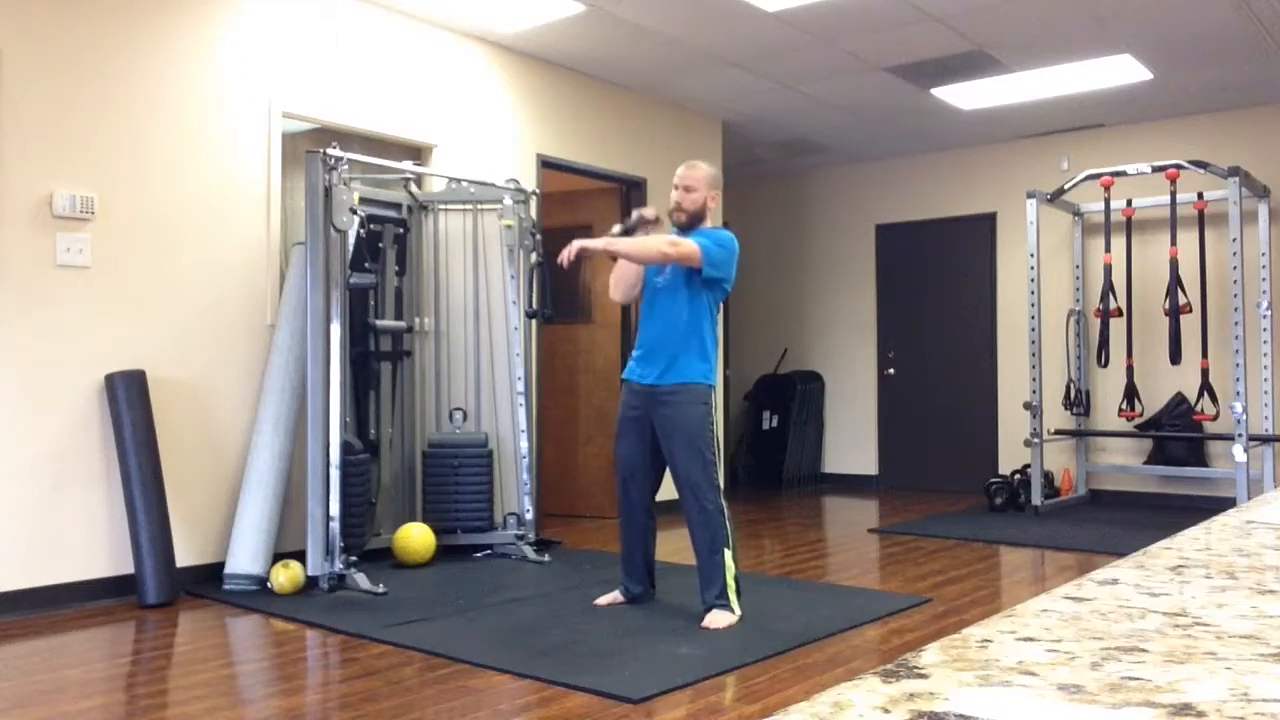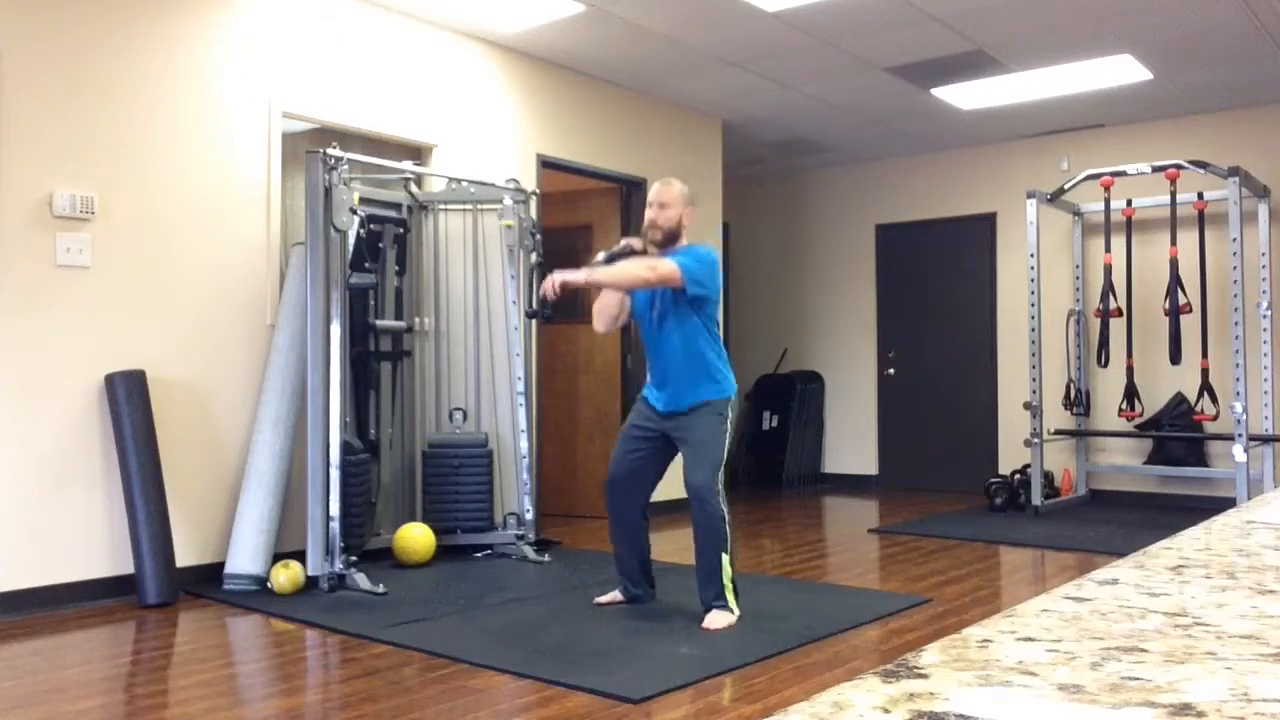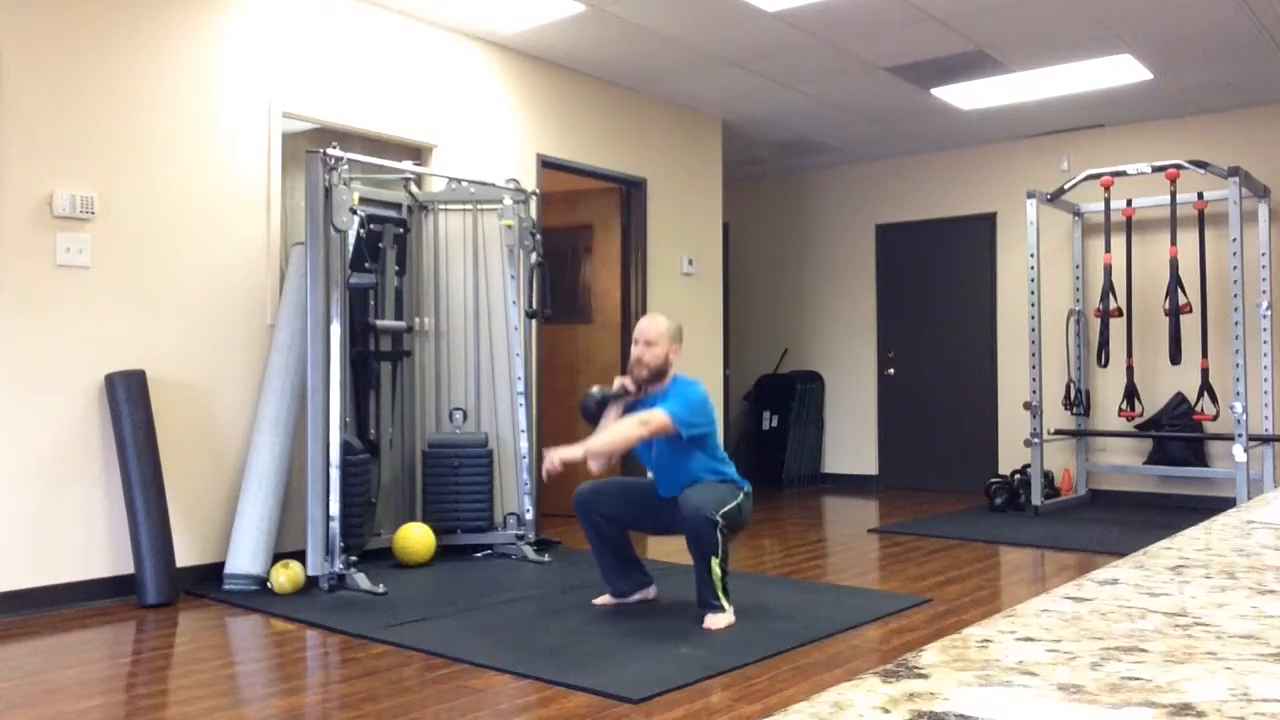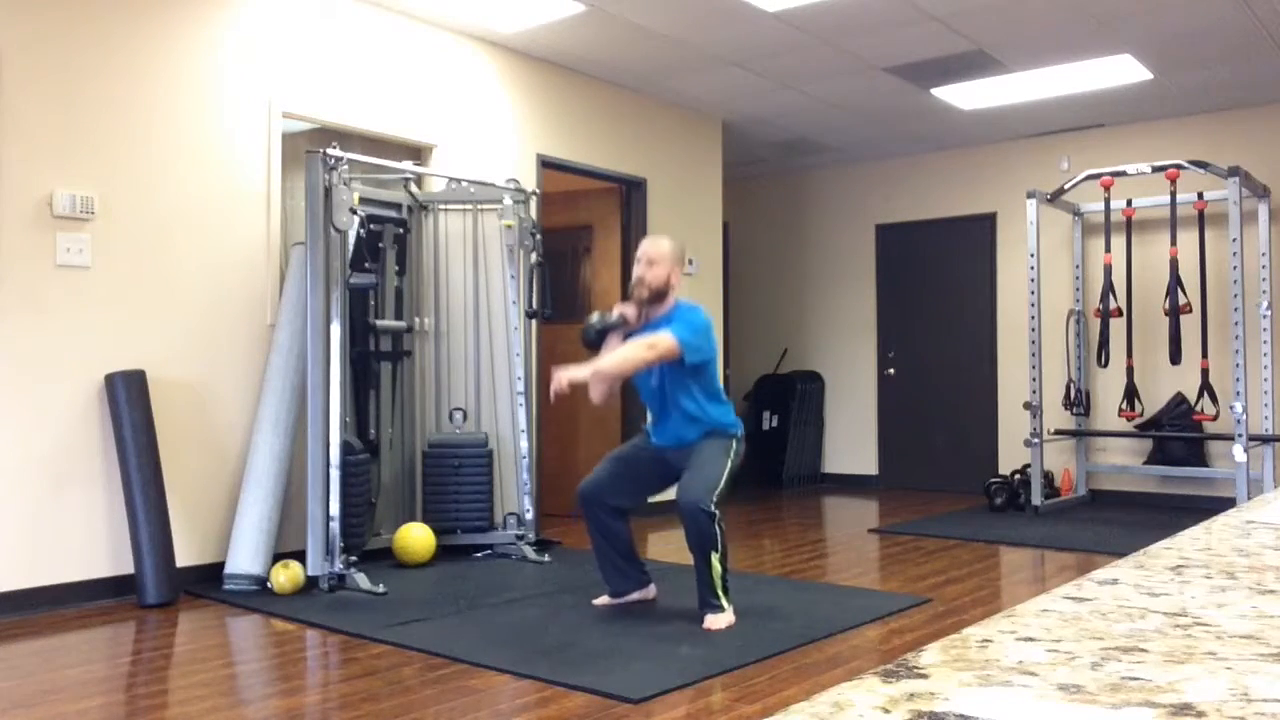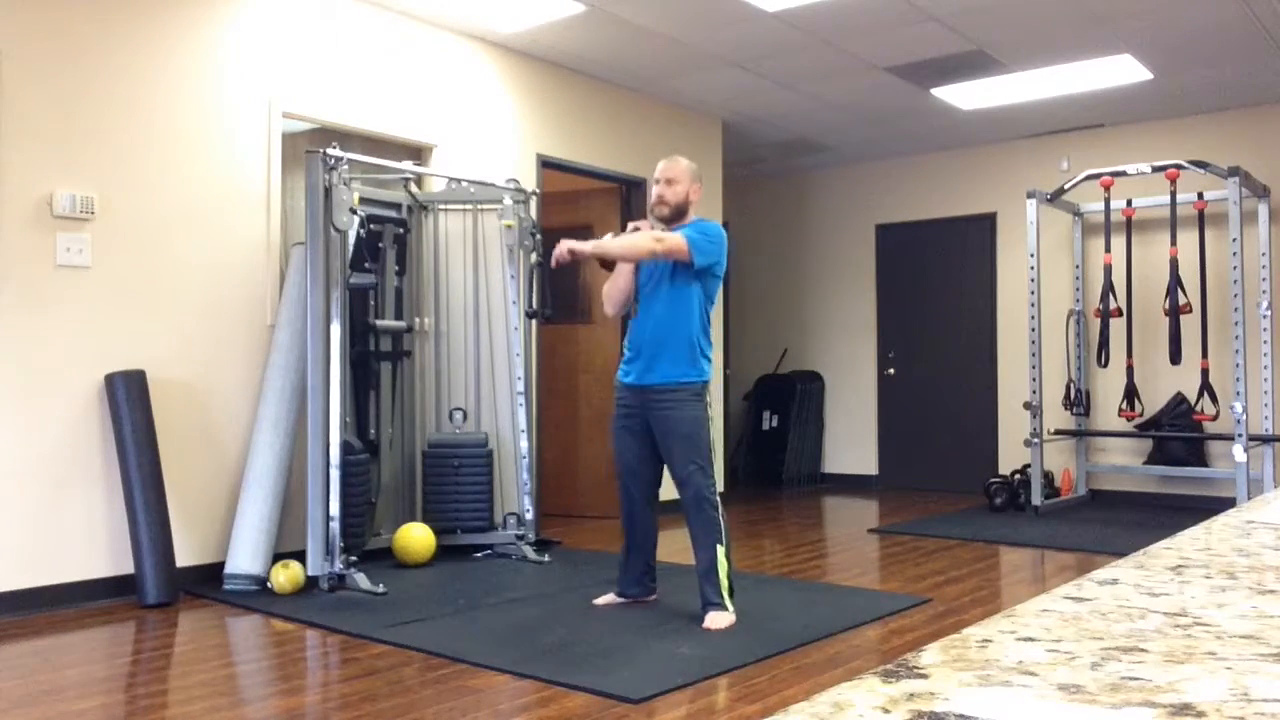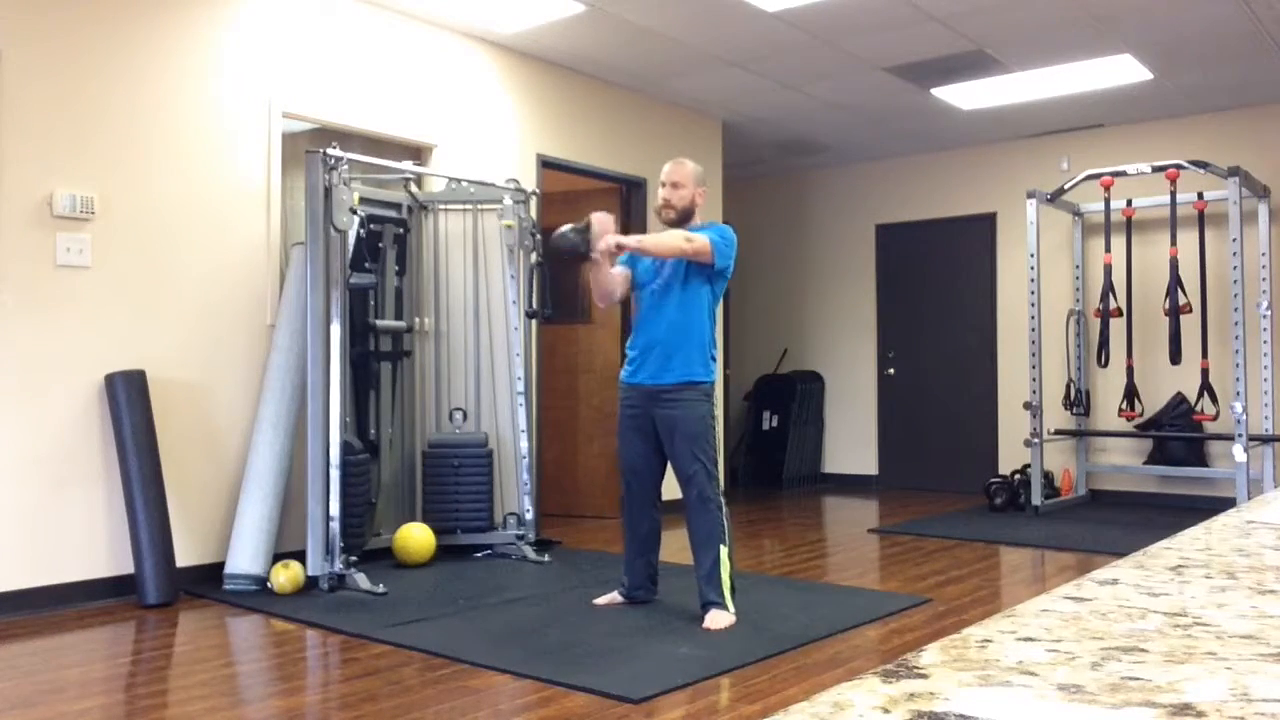
dt=0.5s
person 1, frame 1
left shoulder: (721, 244)
right shoulder: (658, 246)
left elbow: (670, 250)
right elbow: (621, 293)
left wrist: (598, 244)
right wrist: (637, 235)
left hip: (686, 388)
right hip: (638, 384)
left knee: (701, 494)
right knee: (632, 491)
left ankle: (723, 599)
right ankle: (636, 585)
person 1, frame 2
left shoulder: (700, 260)
right shoulder: (640, 262)
left elbow: (650, 274)
right elbow: (603, 323)
left wrist: (580, 276)
right wrist: (619, 263)
left hip: (706, 402)
right hip: (656, 401)
left knee: (703, 490)
right knee: (620, 484)
left ankle: (721, 600)
right ankle: (636, 585)
person 1, frame 3
left shoulder: (690, 396)
right shoulder: (633, 397)
left elbow: (643, 427)
right elbow: (598, 463)
left wrist: (576, 451)
right wrist: (615, 406)
left hip: (720, 490)
left knee: (696, 508)
right knee: (589, 499)
left ankle: (717, 603)
right ankle: (632, 583)
person 1, frame 4
left shoulder: (692, 320)
right shoulder: (632, 326)
left elbow: (650, 350)
right elbow: (600, 394)
left wrist: (579, 371)
right wrist: (617, 333)
left hip: (711, 436)
right hip: (660, 439)
left knee: (695, 502)
right knee: (594, 493)
left ankle: (717, 604)
right ankle: (630, 583)
person 1, frame 5
left shoulder: (708, 235)
right shoulder: (645, 239)
left elbow: (658, 246)
right elbow: (613, 306)
left wrist: (587, 247)
right wrist: (628, 244)
left hip: (681, 387)
right hip: (632, 384)
left knee: (696, 492)
right knee: (633, 491)
left ankle: (718, 599)
right ankle: (636, 584)
person 1, frame 6
left shoulder: (718, 237)
right shoulder: (642, 246)
left elbow: (685, 246)
right elbow: (607, 295)
left wrist: (623, 241)
right wrist: (603, 246)
left hip: (686, 387)
right hip: (635, 385)
left knee: (700, 492)
right knee: (637, 490)
left ankle: (718, 599)
right ankle: (637, 585)
